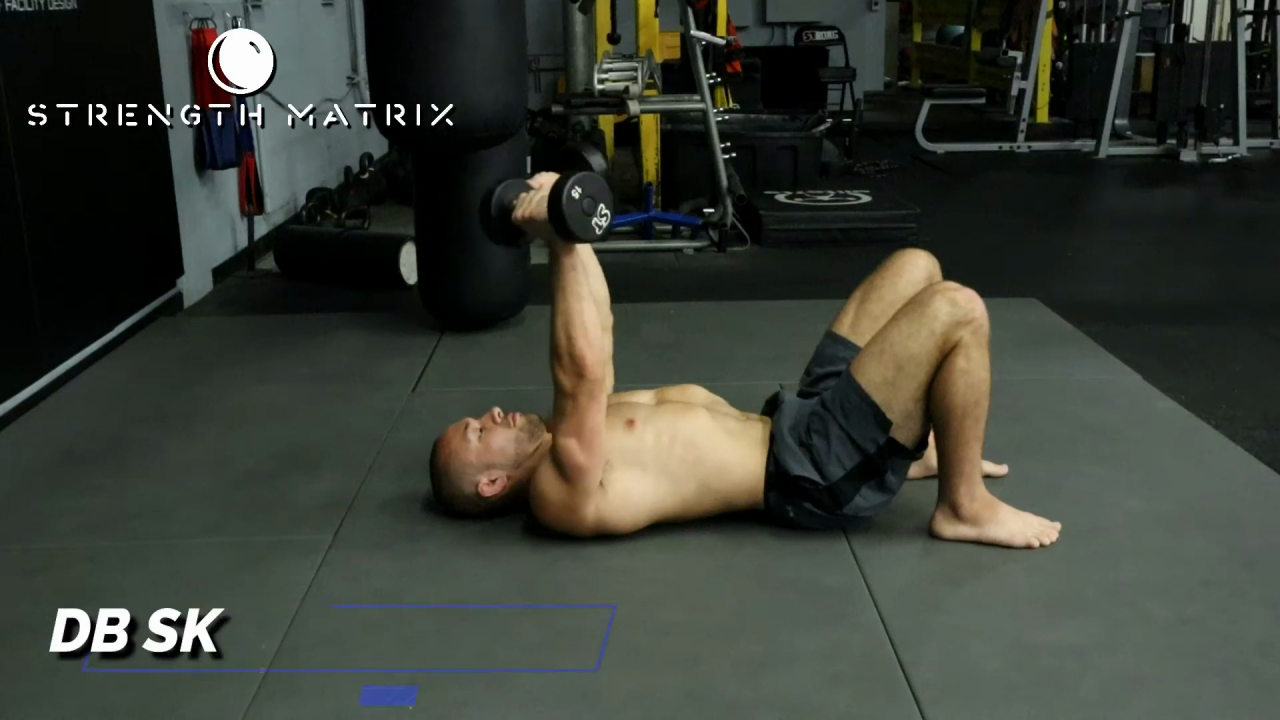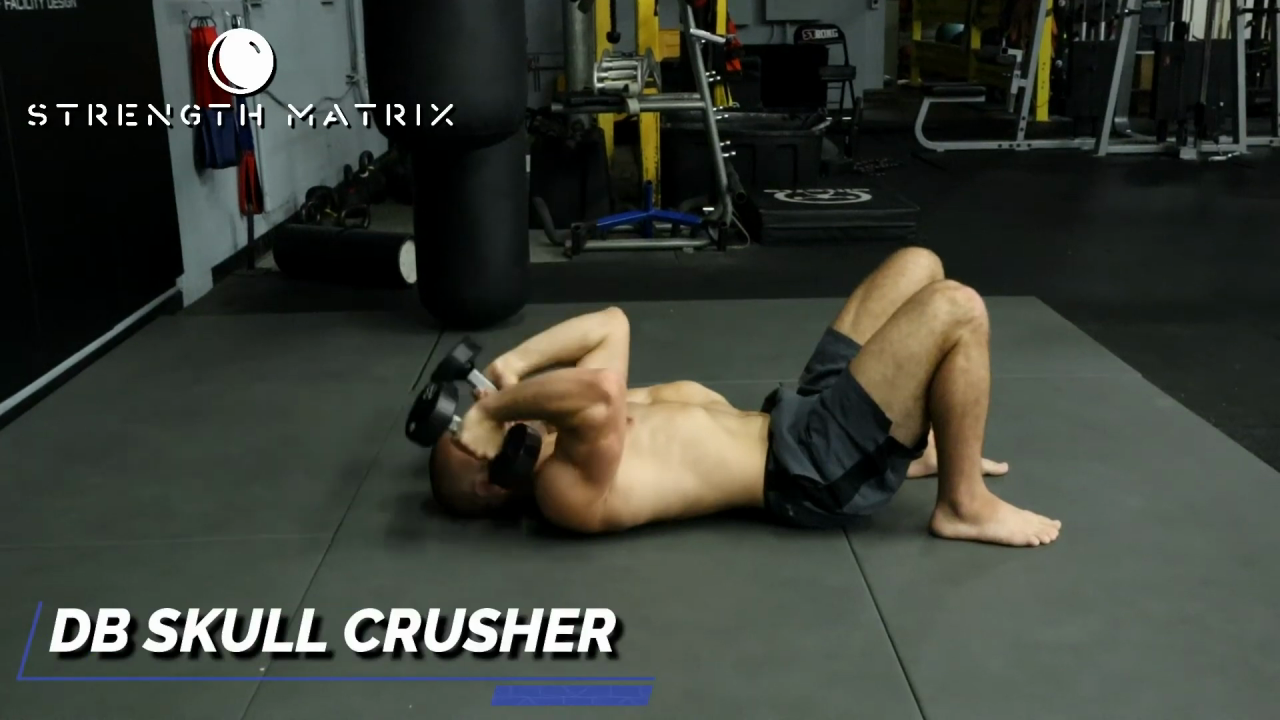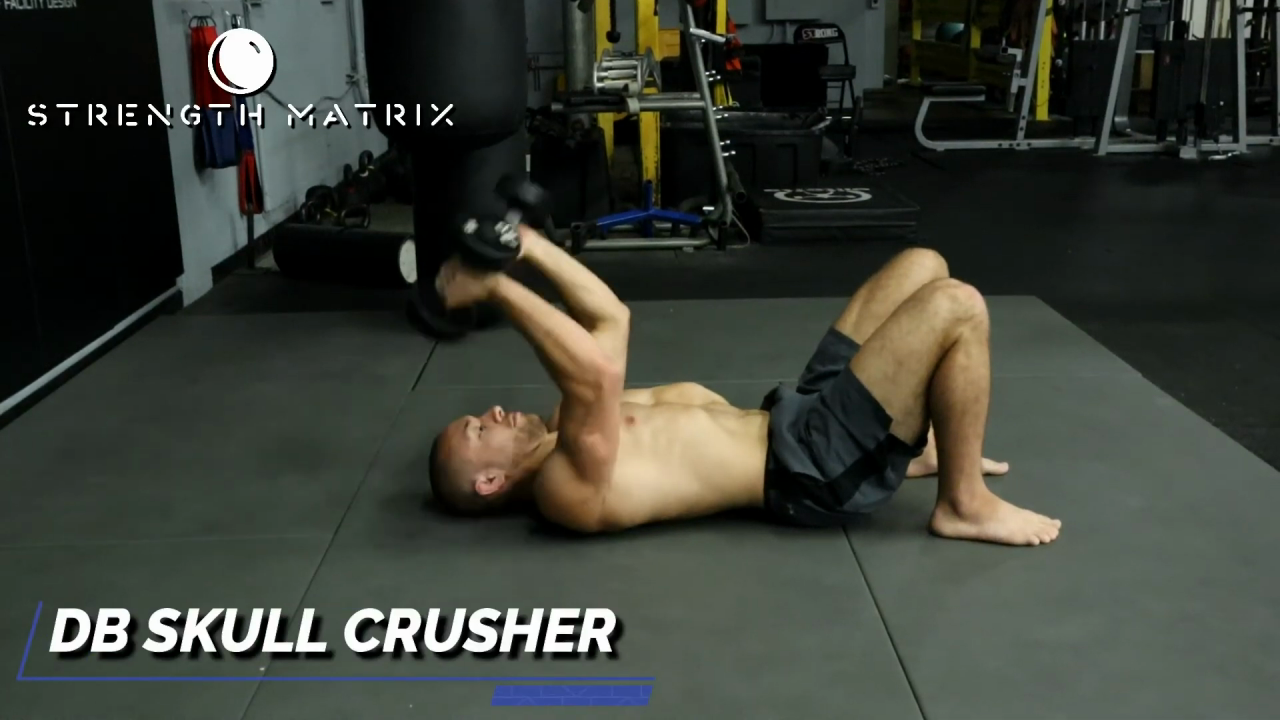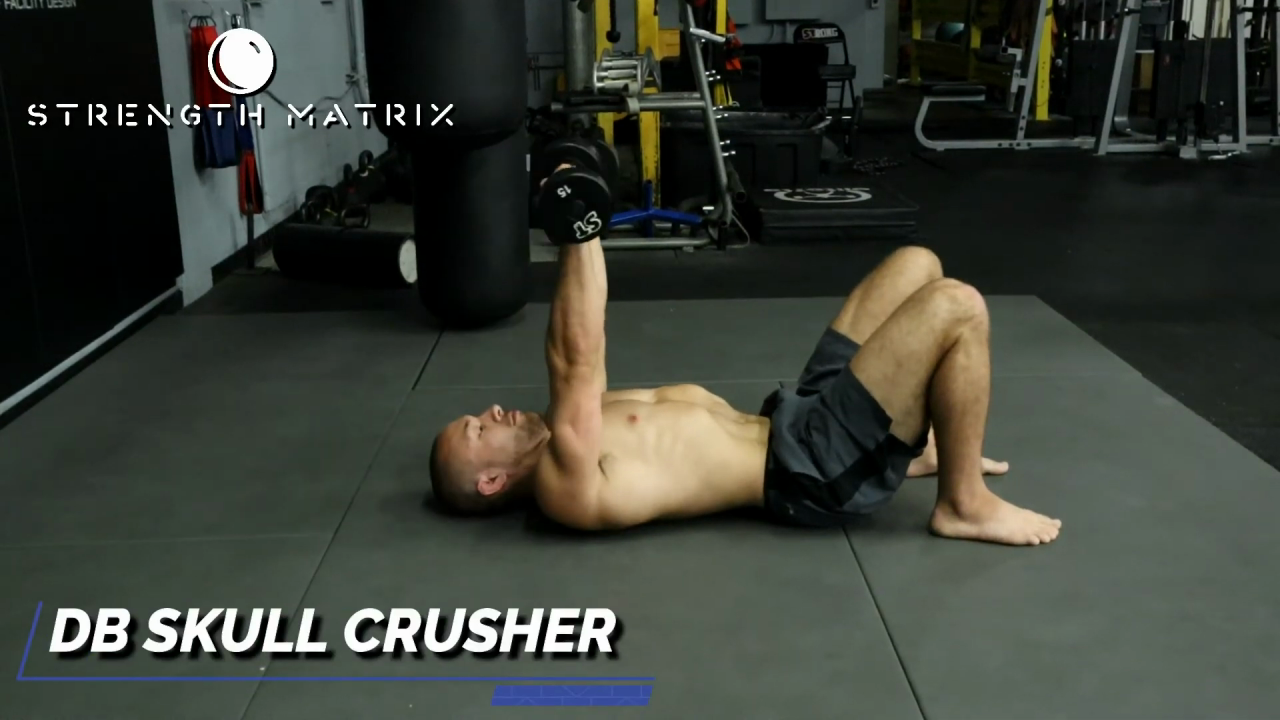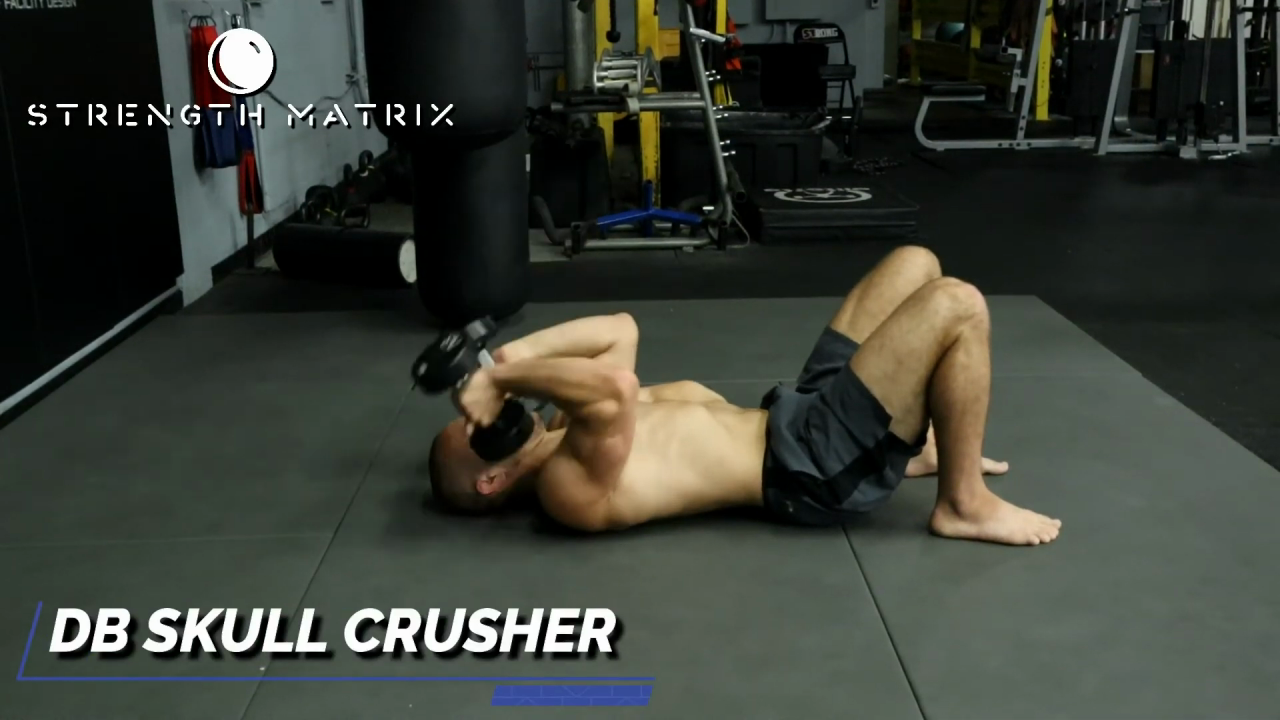
dt=1s
person 1, frame 1
left shoulder: (561, 437)
right shoulder: (562, 494)
left elbow: (594, 335)
right elbow: (586, 372)
right wrist: (562, 244)
left hip: (796, 422)
right hip: (819, 468)
left knee: (917, 267)
right knee: (957, 309)
left ankle: (918, 447)
right ankle: (964, 507)
person 1, frame 2
left shoulder: (564, 440)
right shoulder: (568, 491)
left elbow: (612, 325)
right elbow: (599, 388)
left wrist: (512, 363)
right wrist: (496, 408)
left hip: (797, 419)
right hip: (818, 468)
left knee: (917, 264)
right knee: (956, 308)
left ankle: (920, 447)
right ankle: (965, 506)
person 1, frame 3
left shoulder: (568, 441)
right shoulder: (566, 490)
left elbow: (612, 319)
right elbow: (597, 376)
left wrist: (529, 248)
right wrist: (499, 289)
left hip: (796, 417)
right hip: (817, 469)
left knee: (923, 267)
right knee: (957, 306)
left ankle: (920, 448)
right ankle: (966, 506)
person 1, frame 4
left shoulder: (565, 435)
right shoulder: (562, 490)
left elbow: (579, 347)
right elbow: (574, 364)
left hip: (794, 424)
right hip: (815, 473)
left knee: (917, 266)
right knee: (957, 307)
left ankle: (921, 450)
right ankle: (964, 508)
person 1, frame 5
left shoulder: (562, 432)
right shoulder: (571, 488)
left elbow: (622, 330)
right elbow: (613, 386)
left wrist: (512, 354)
right wrist: (504, 378)
left hip: (797, 418)
right hip: (817, 466)
left knee: (916, 263)
right knee: (958, 306)
left ankle: (919, 447)
right ankle: (964, 505)
